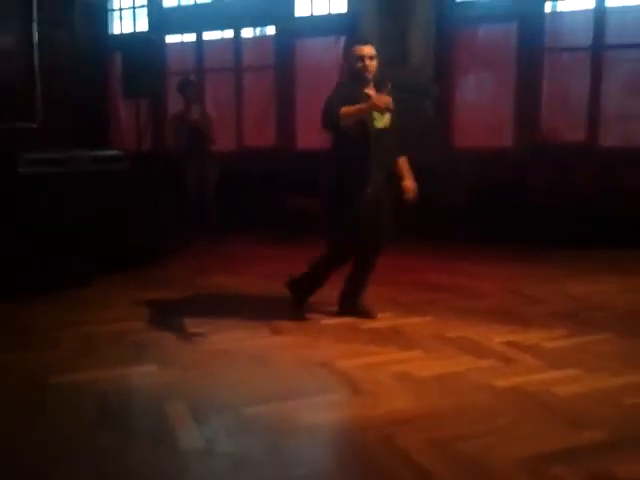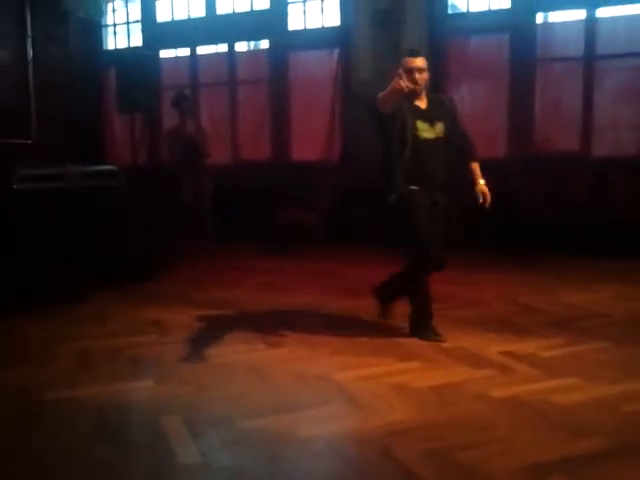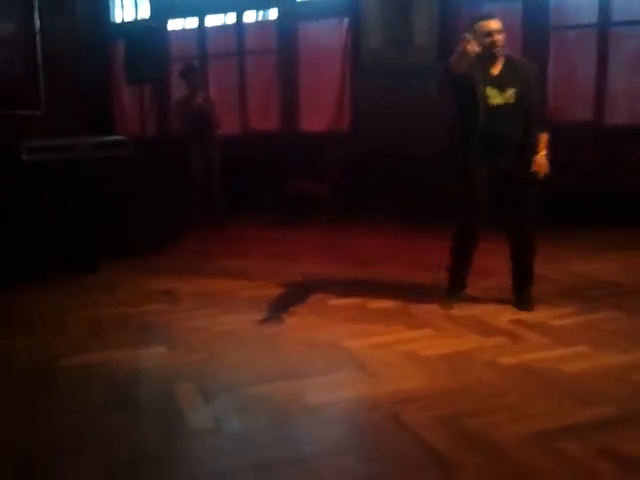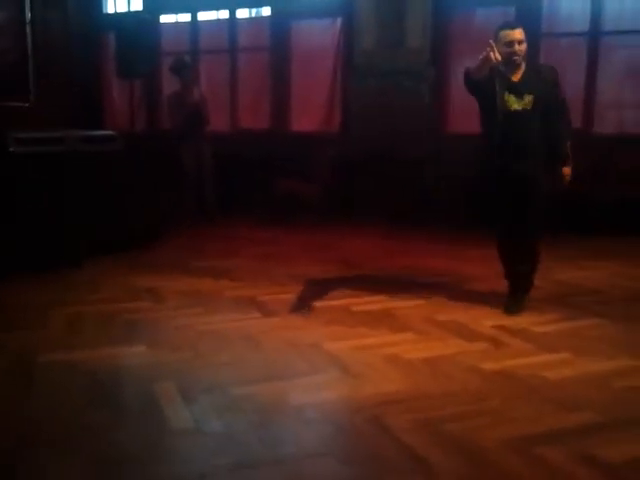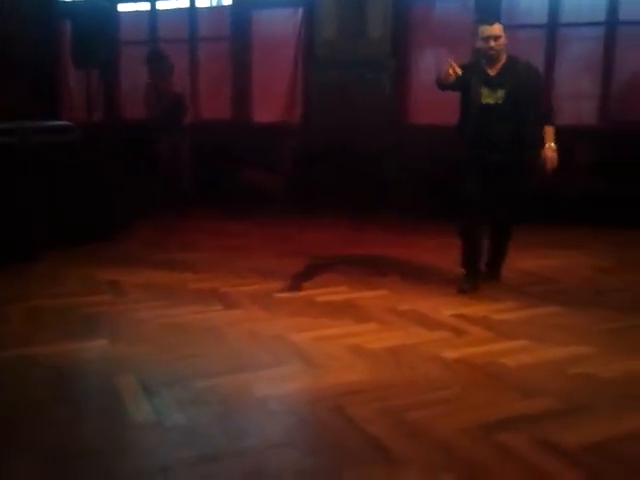
dt=0.4s
person 1, frame 1
left shoulder: (383, 94)
right shoulder: (346, 93)
left elbow: (392, 140)
right elbow: (332, 121)
left wrist: (406, 175)
right wrist: (368, 106)
left hip: (378, 183)
right hip: (352, 184)
left knee: (373, 243)
right knee: (346, 245)
left ankle: (351, 299)
right ankle: (301, 286)
person 1, frame 2
left shoulder: (445, 106)
right shoulder: (397, 106)
left elbow: (464, 146)
right elbow: (381, 106)
left wrist: (479, 179)
right wrist: (394, 90)
left hip: (439, 192)
right hip: (412, 191)
left knee: (435, 257)
right knee: (427, 255)
left ankle: (387, 291)
right ankle: (422, 321)
person 1, frame 3
left shoulder: (523, 70)
right shoulder: (469, 72)
left elbow: (536, 115)
right elbow: (453, 71)
left wrist: (541, 153)
right wrist: (464, 52)
left hip: (517, 161)
right hip: (479, 162)
left knee: (522, 226)
right knee: (470, 223)
left ankle: (523, 289)
right ankle: (457, 284)
person 1, frame 4
left shoulder: (546, 76)
right shoulder: (490, 77)
left elbow: (561, 121)
right elbow: (472, 79)
left wrist: (564, 160)
right wrist: (484, 61)
left hip: (537, 166)
right hip: (502, 166)
left knee: (528, 228)
right knee: (506, 228)
left ankle: (521, 290)
right ankle: (515, 286)
person 1, frame 5
left shoulder: (525, 72)
right shoulder: (470, 71)
left elbow: (543, 109)
right elbow: (443, 81)
left wrist: (548, 144)
right wrist: (448, 74)
left hip: (511, 158)
right hip: (476, 157)
left knee: (503, 216)
right knee: (471, 214)
left ankle: (493, 268)
right ankle: (470, 272)
person 2, frame 1
left shoulder: (204, 115)
right shoulder: (177, 118)
left elbow: (210, 140)
right elbow: (177, 144)
left wrist: (200, 122)
right wrist: (189, 124)
left hip: (205, 160)
right hip: (188, 161)
left knee: (208, 197)
right knee: (193, 198)
left ankle: (209, 229)
person 2, frame 2
left shoulder: (199, 129)
right shoulder: (172, 133)
left elbow: (206, 154)
right elbow: (172, 159)
left wrist: (196, 137)
right wrist: (184, 138)
left hip: (201, 173)
right hip: (184, 175)
left knee: (205, 210)
right knee: (190, 211)
person 2, frame 3
left shoulder: (207, 99)
right shoulder: (181, 104)
left elbow: (216, 125)
right elbow: (181, 129)
left wrist: (206, 108)
right wrist: (193, 109)
left hip: (209, 144)
right hip: (193, 146)
left knee: (215, 181)
right knee: (199, 182)
left ankle: (218, 215)
right ankle: (201, 217)
person 2, frame 4
left shoulder: (198, 95)
right shoulder: (173, 98)
left elbow: (206, 121)
right elbow: (175, 124)
left wrist: (199, 104)
right wrist: (188, 106)
left hip: (200, 140)
right hip: (185, 143)
left knee: (206, 177)
right knee: (191, 179)
left ankle: (209, 212)
right ankle: (193, 214)
person 2, frame 5
left shoulder: (174, 86)
right shoulder: (152, 88)
left elbow: (182, 110)
right elbow: (153, 115)
left wrist: (177, 96)
right wrist: (168, 97)
left hip: (177, 131)
right hip: (162, 134)
left knee: (182, 168)
right knee: (165, 170)
